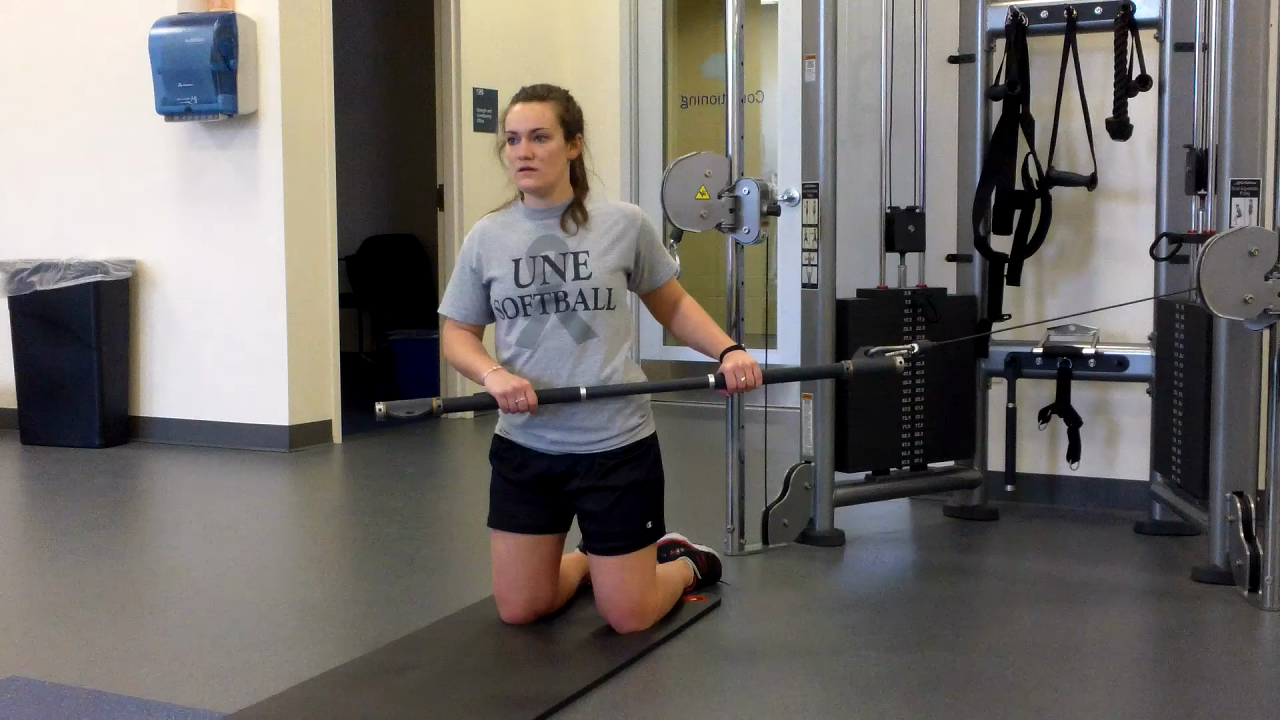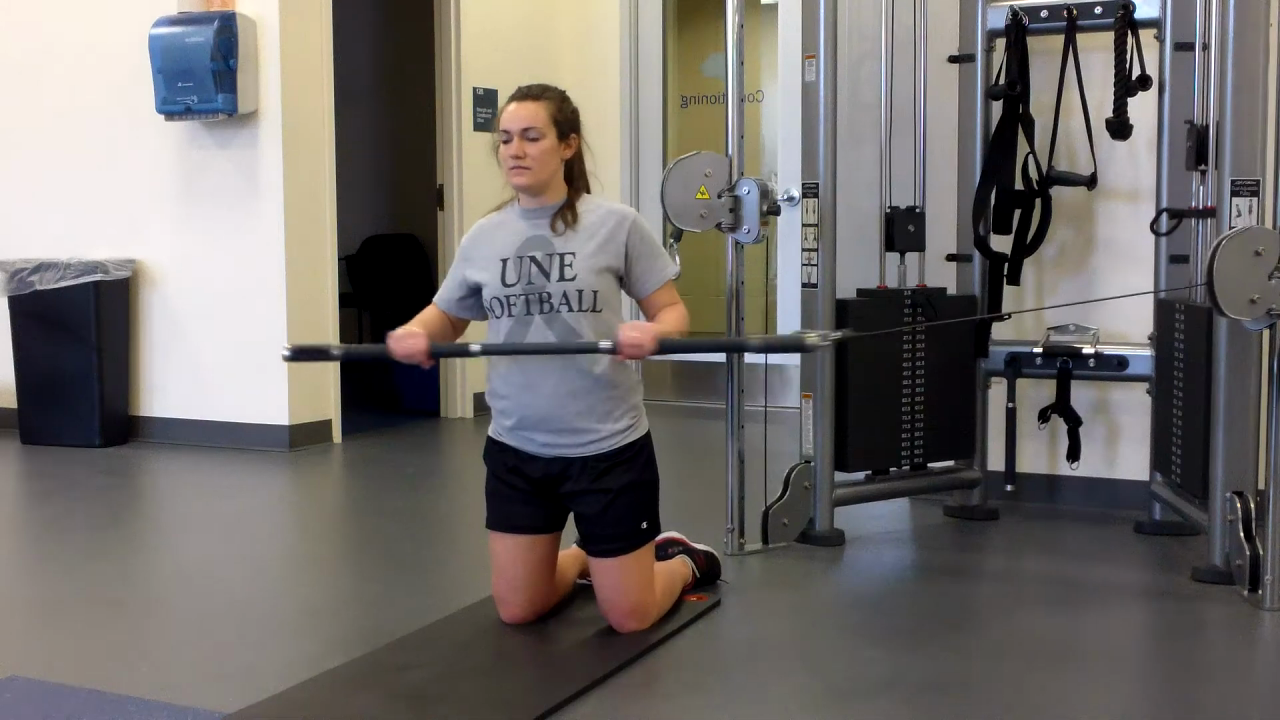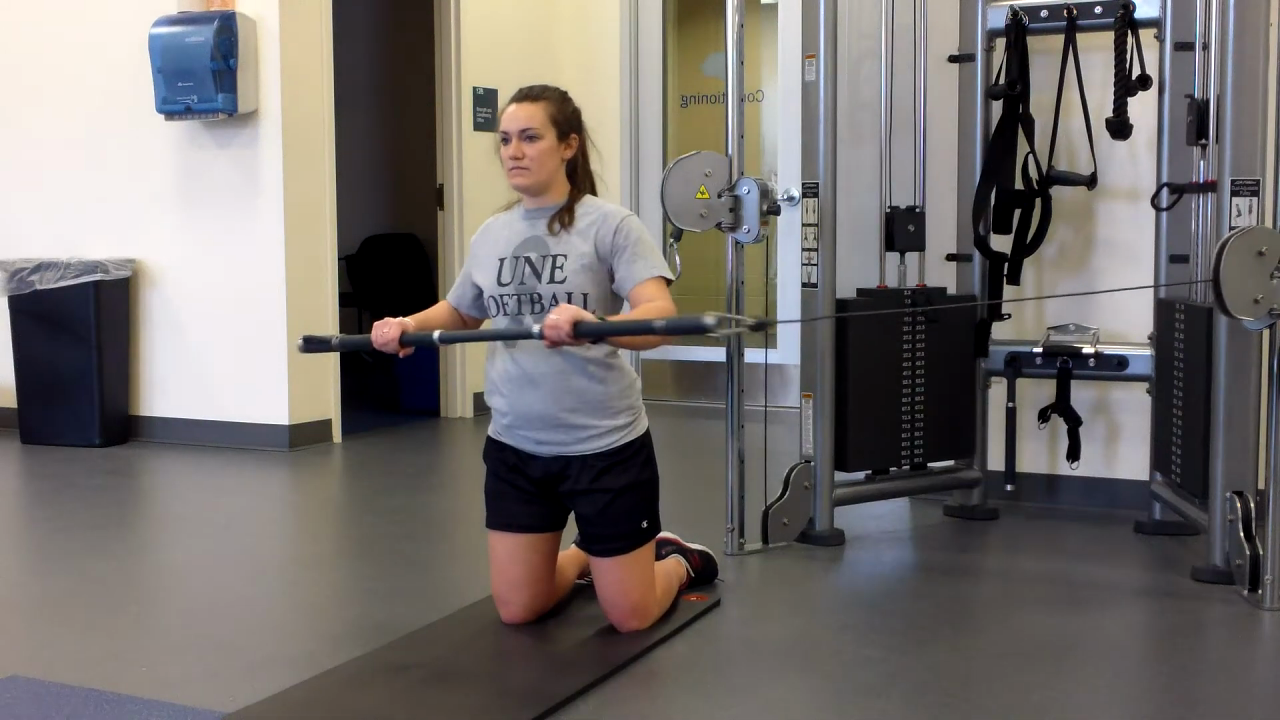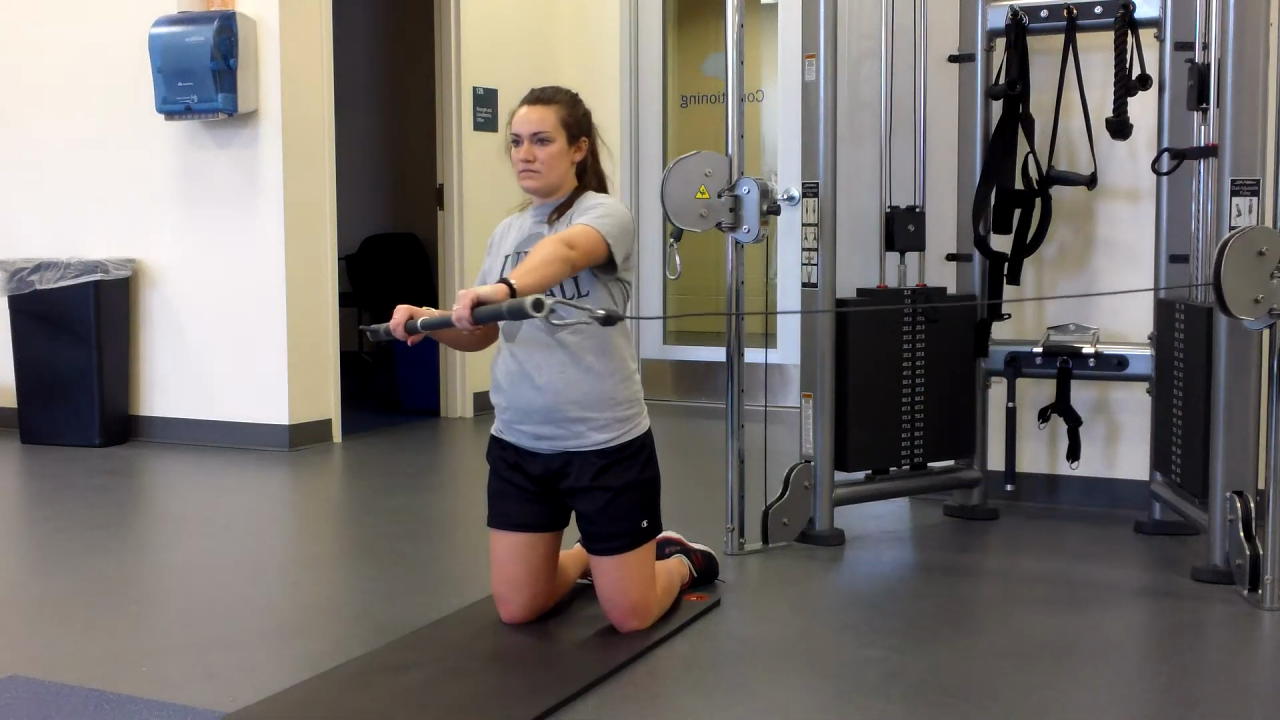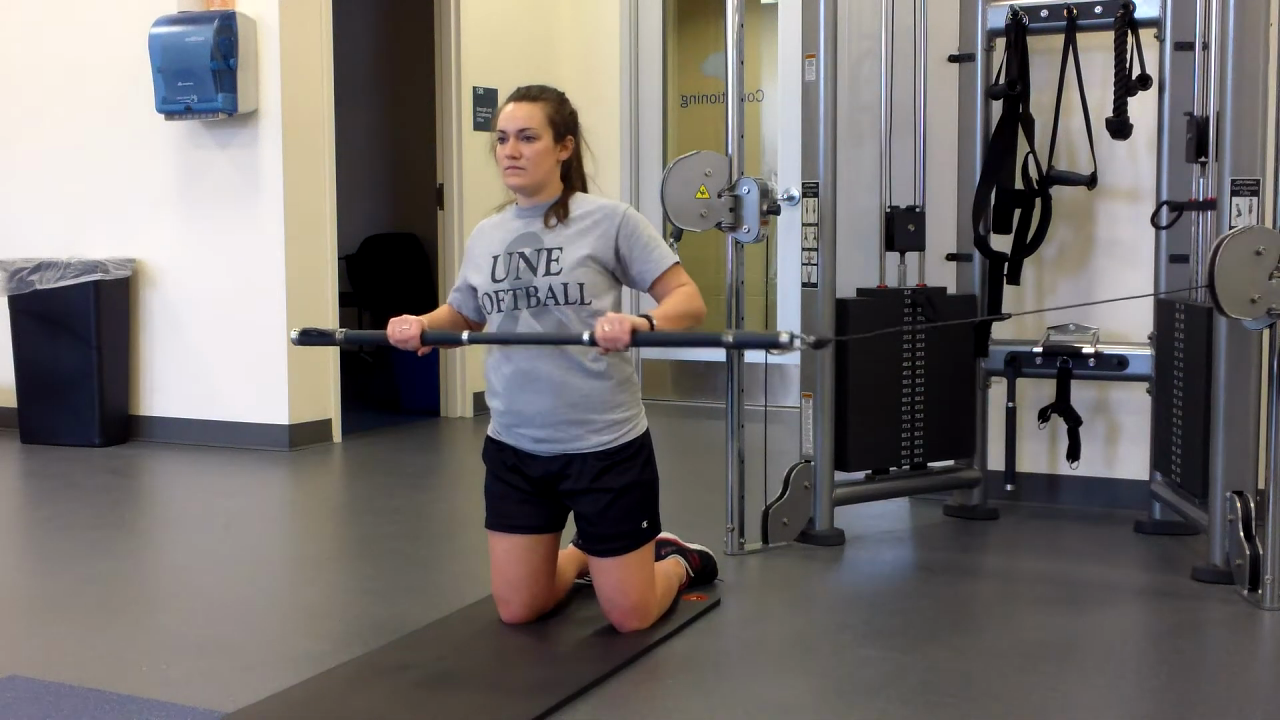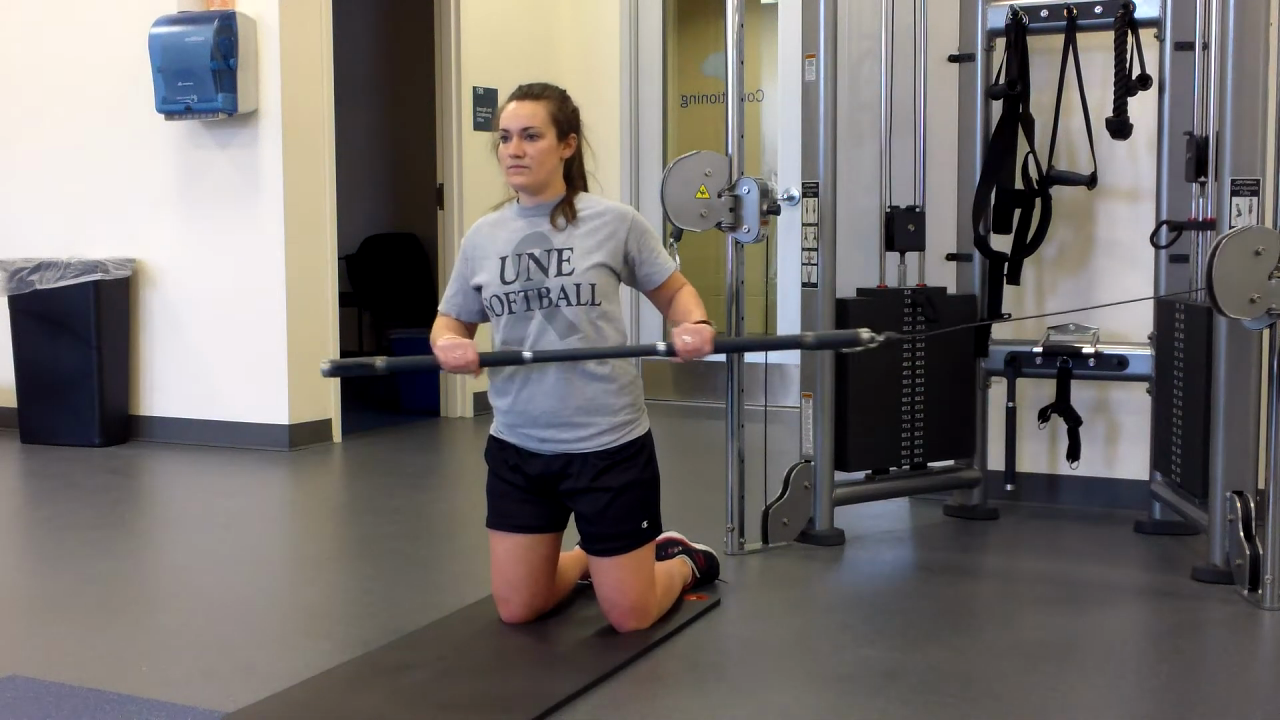
dt=0.7s
person 1, frame 1
left shoulder: (624, 224)
right shoulder: (486, 237)
left elbow: (672, 305)
right elbow: (457, 334)
left wrist: (728, 351)
right wrist: (492, 374)
left hip: (615, 444)
right hip: (524, 447)
left knee: (629, 617)
right knee: (519, 610)
left ankle: (686, 562)
right ankle: (591, 561)
person 1, frame 2
left shoulder: (616, 225)
right shoulder: (483, 237)
left elbow: (668, 310)
right elbow: (444, 317)
left wrist: (655, 334)
right wrist: (413, 333)
left hip: (607, 444)
right hip: (516, 448)
left knee: (630, 617)
right knee: (518, 611)
left ankle: (684, 561)
right ankle: (587, 557)
person 1, frame 3
left shoulder: (611, 225)
right shoulder: (490, 234)
left elbow: (659, 317)
right elbow: (458, 315)
left wrist: (589, 323)
right wrist: (408, 325)
left hip: (605, 444)
right hip: (515, 448)
left knee: (629, 616)
right knee: (517, 610)
left ankle: (677, 560)
right ankle: (582, 557)
person 1, frame 4
left shoulder: (604, 214)
right shoulder: (505, 232)
left elbow: (563, 249)
right elbow: (480, 333)
left wrist: (504, 288)
right wrist: (427, 320)
left hip: (604, 443)
right hip: (518, 444)
left knee: (631, 615)
right knee: (516, 610)
left ankle: (681, 560)
right ankle: (587, 557)
person 1, frame 5
left shoulder: (610, 221)
right shoulder: (485, 235)
left elbow: (688, 299)
right elbow: (461, 317)
left wrist: (640, 324)
right wrist: (419, 324)
left hip: (605, 444)
right hip: (515, 447)
left knee: (631, 616)
right knee: (517, 611)
left ankle: (678, 560)
right ankle: (584, 555)
person 1, frame 6
left shoulder: (614, 223)
right shoulder: (483, 236)
left elbow: (677, 293)
right elbow: (455, 321)
left wrist: (695, 325)
right wrist: (447, 344)
left hip: (608, 444)
right hip: (517, 448)
left knee: (631, 615)
right knee: (517, 611)
left ankle: (684, 560)
right ankle: (590, 558)
